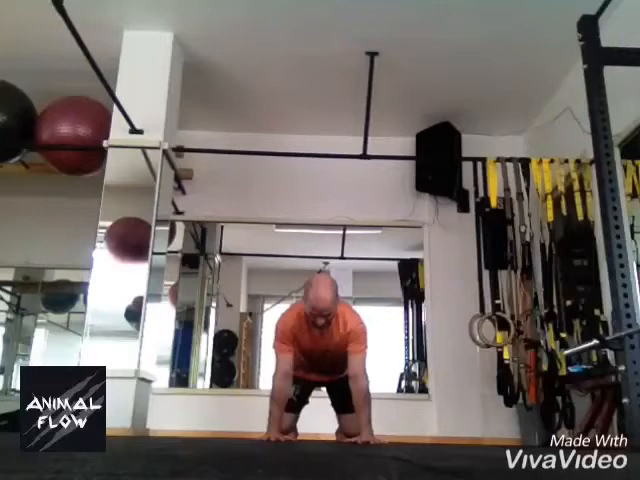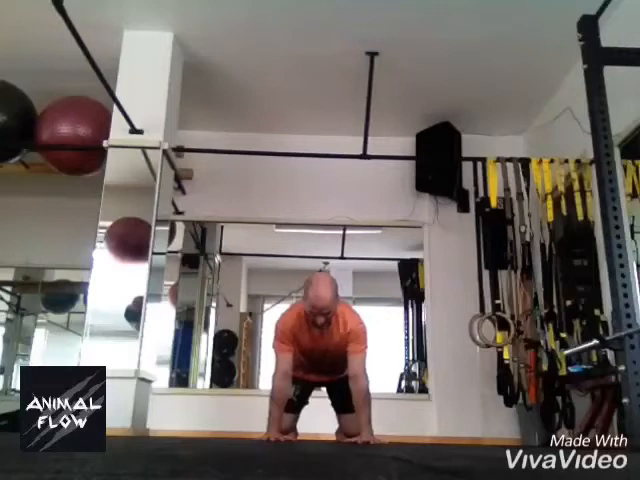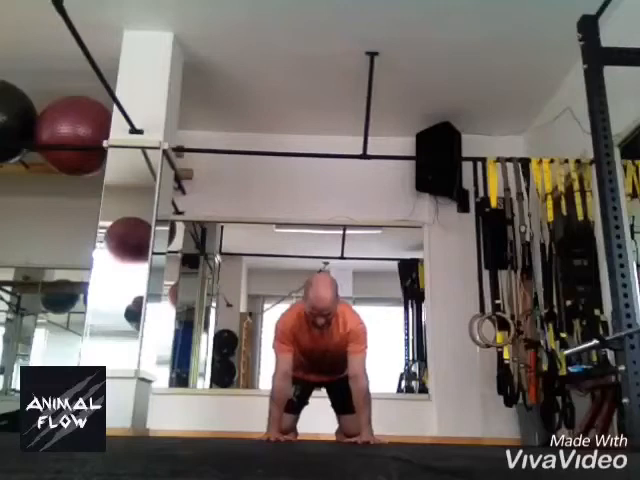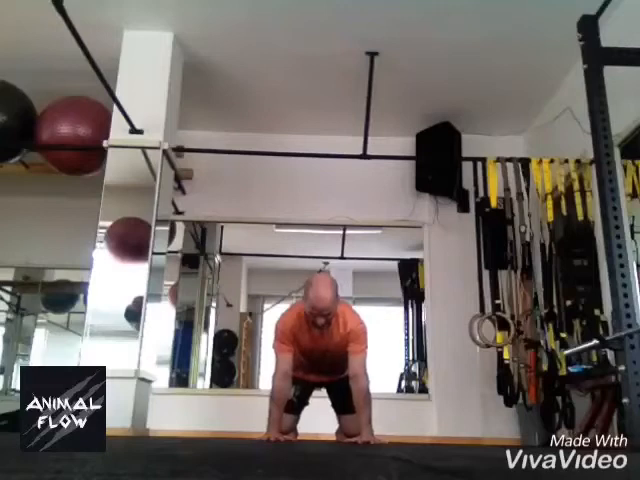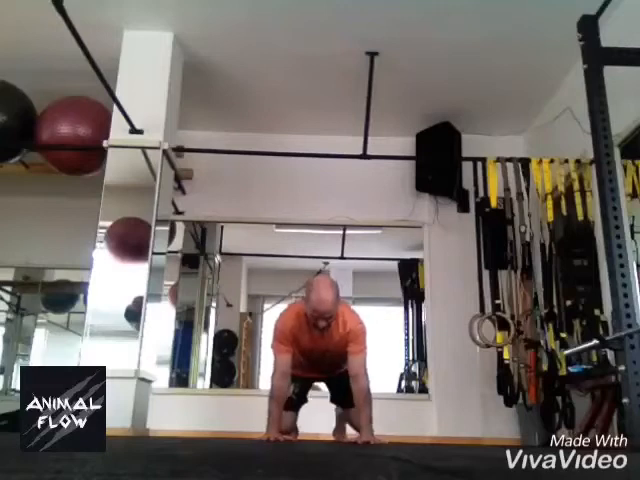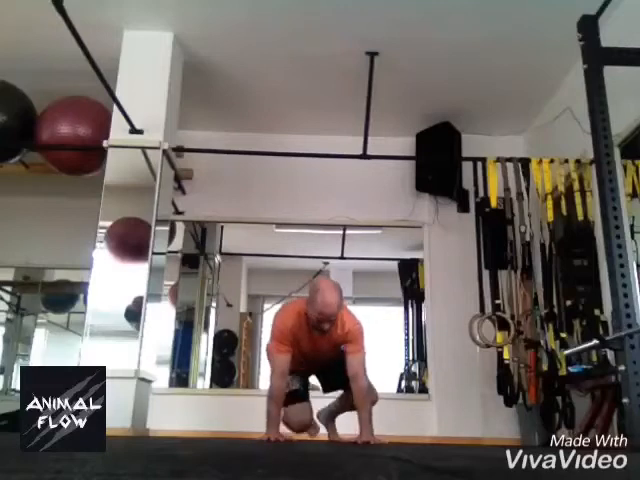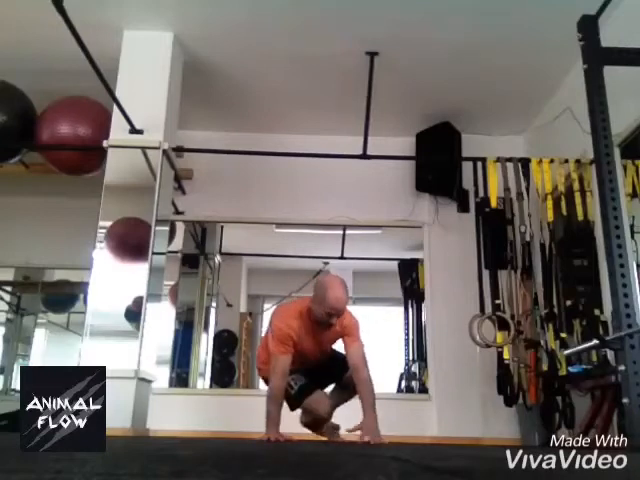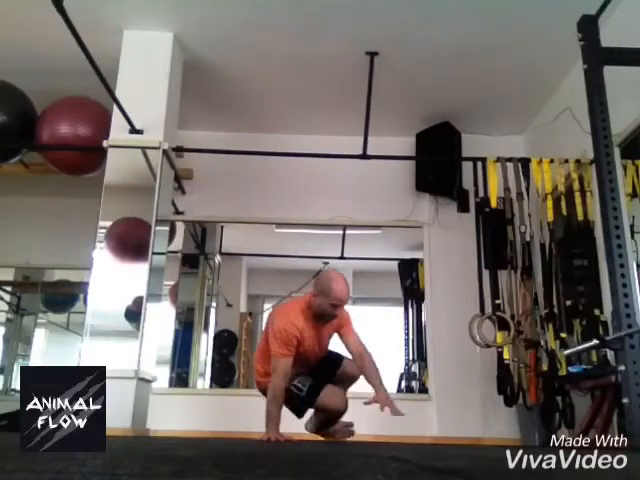
dt=0.2s
person 1, frame 1
left shoulder: (353, 324)
right shoulder: (288, 322)
left elbow: (357, 377)
right elbow: (283, 375)
left wrist: (366, 430)
right wrist: (273, 428)
left hip: (339, 372)
right hip: (301, 371)
left knee: (353, 432)
right knee: (284, 428)
left ankle: (342, 433)
right ankle: (292, 430)
person 1, frame 2
left shoulder: (353, 324)
right shoulder: (288, 322)
left elbow: (358, 377)
right elbow: (282, 375)
left wrist: (366, 430)
right wrist: (272, 429)
left hip: (339, 373)
right hip: (301, 372)
left knee: (353, 432)
right knee: (283, 428)
left ankle: (342, 433)
right ankle: (291, 433)
person 1, frame 3
left shoulder: (353, 324)
right shoulder: (288, 322)
left elbow: (358, 377)
right elbow: (282, 375)
left wrist: (366, 431)
right wrist: (272, 429)
left hip: (339, 373)
right hip: (301, 372)
left knee: (354, 433)
right knee: (283, 429)
left ankle: (342, 433)
right ankle: (291, 432)
person 1, frame 4
left shoulder: (353, 324)
right shoulder: (288, 322)
left elbow: (358, 376)
right elbow: (282, 375)
left wrist: (366, 430)
right wrist: (273, 429)
left hip: (340, 373)
right hip: (301, 372)
left knee: (354, 432)
right knee: (283, 430)
left ankle: (342, 432)
right ankle: (291, 433)
person 1, frame 5
left shoulder: (352, 324)
right shoulder: (288, 321)
left elbow: (358, 376)
right elbow: (281, 375)
left wrist: (366, 431)
right wrist: (272, 429)
left hip: (339, 368)
right hip: (298, 367)
left knee: (358, 423)
right knee: (284, 428)
left ankle: (340, 420)
person 1, frame 6
left shoulder: (350, 325)
right shoulder: (286, 320)
left elbow: (357, 377)
right elbow: (278, 377)
left wrist: (366, 430)
right wrist: (272, 429)
left hip: (329, 358)
right hip: (291, 362)
left knee: (370, 397)
right knee: (300, 421)
left ankle: (328, 415)
right ankle: (305, 423)
person 1, frame 7
left shoulder: (346, 320)
right shoulder: (287, 321)
left elbow: (359, 369)
right elbow: (279, 377)
left wrist: (370, 419)
right wrist: (272, 429)
right hip: (282, 366)
right knee: (322, 409)
left ankle: (317, 417)
right ankle: (310, 420)
person 1, frame 8
left shoulder: (336, 314)
right shoulder: (288, 321)
left elbow: (360, 352)
right elbow: (279, 378)
left wrist: (381, 391)
right wrist: (272, 430)
right hip: (273, 376)
left knee: (353, 368)
right knee: (338, 402)
left ankle: (319, 420)
right ankle: (317, 425)
